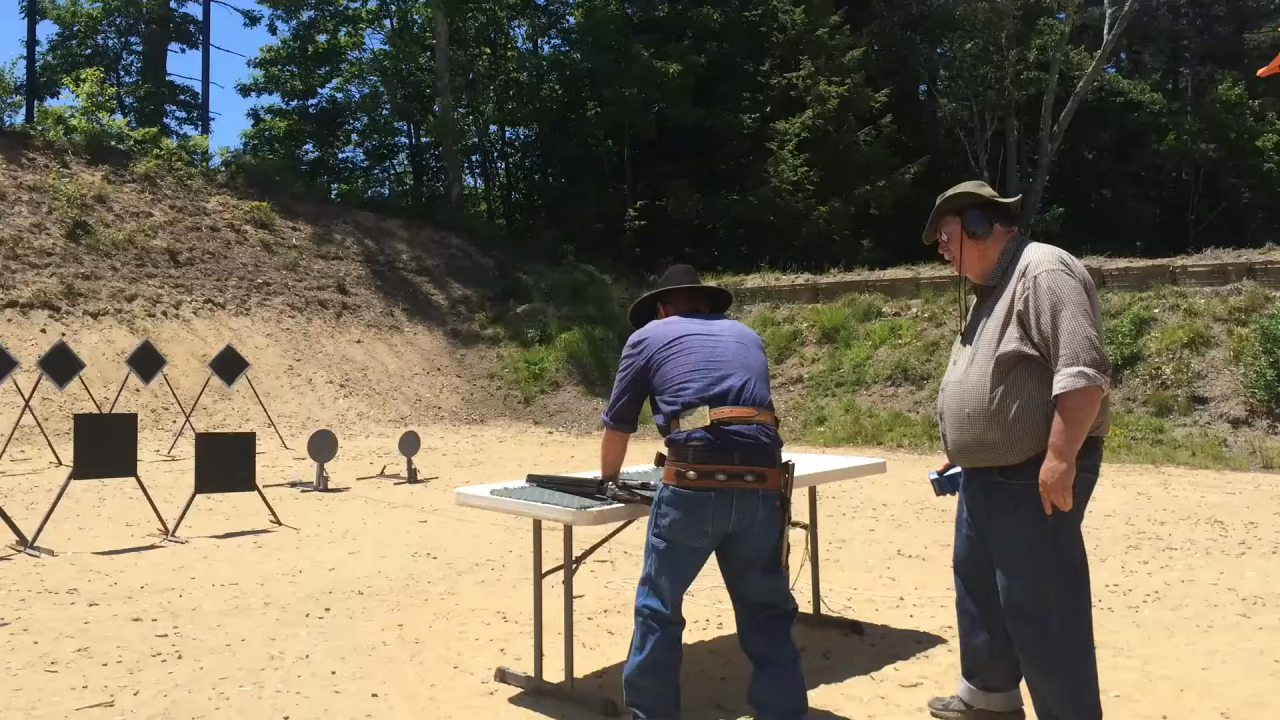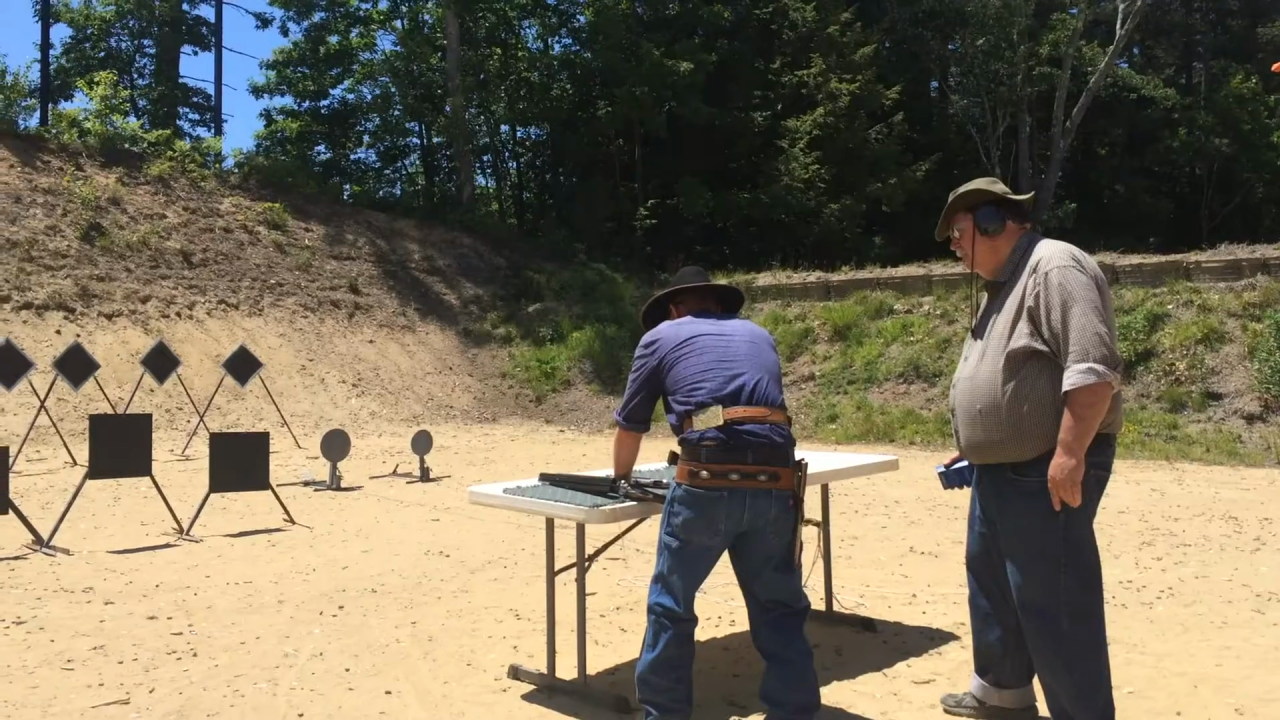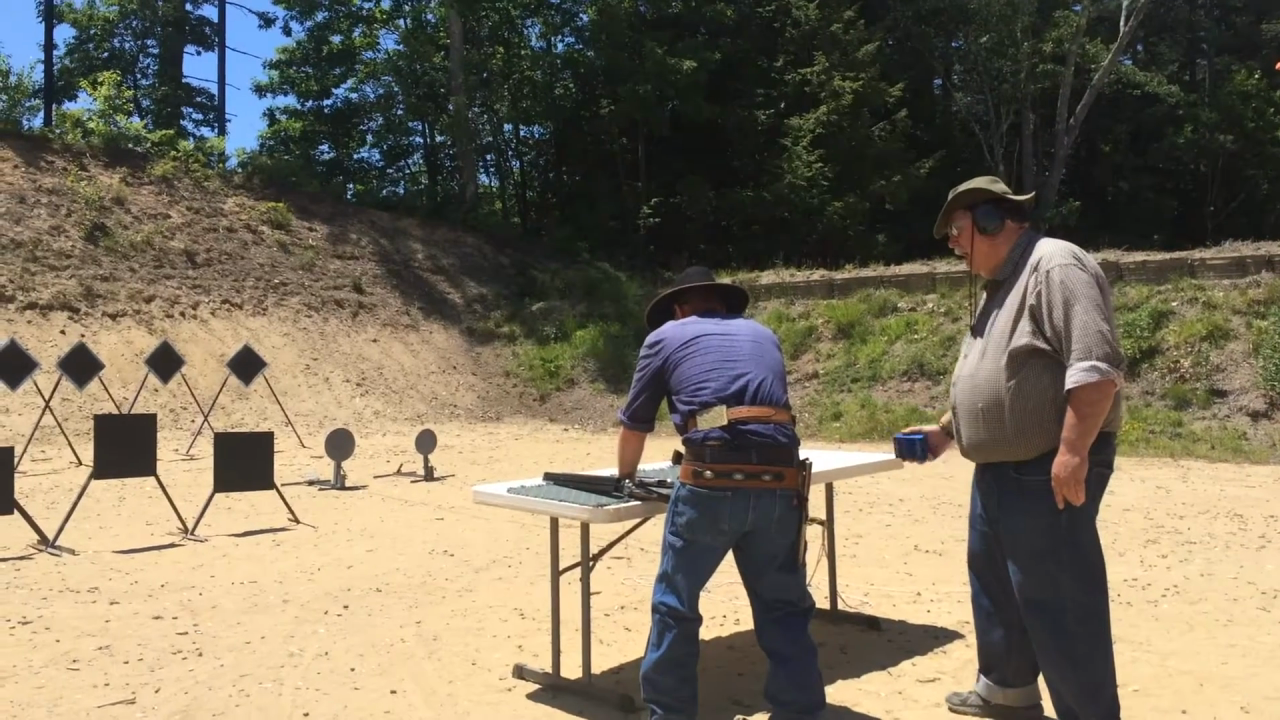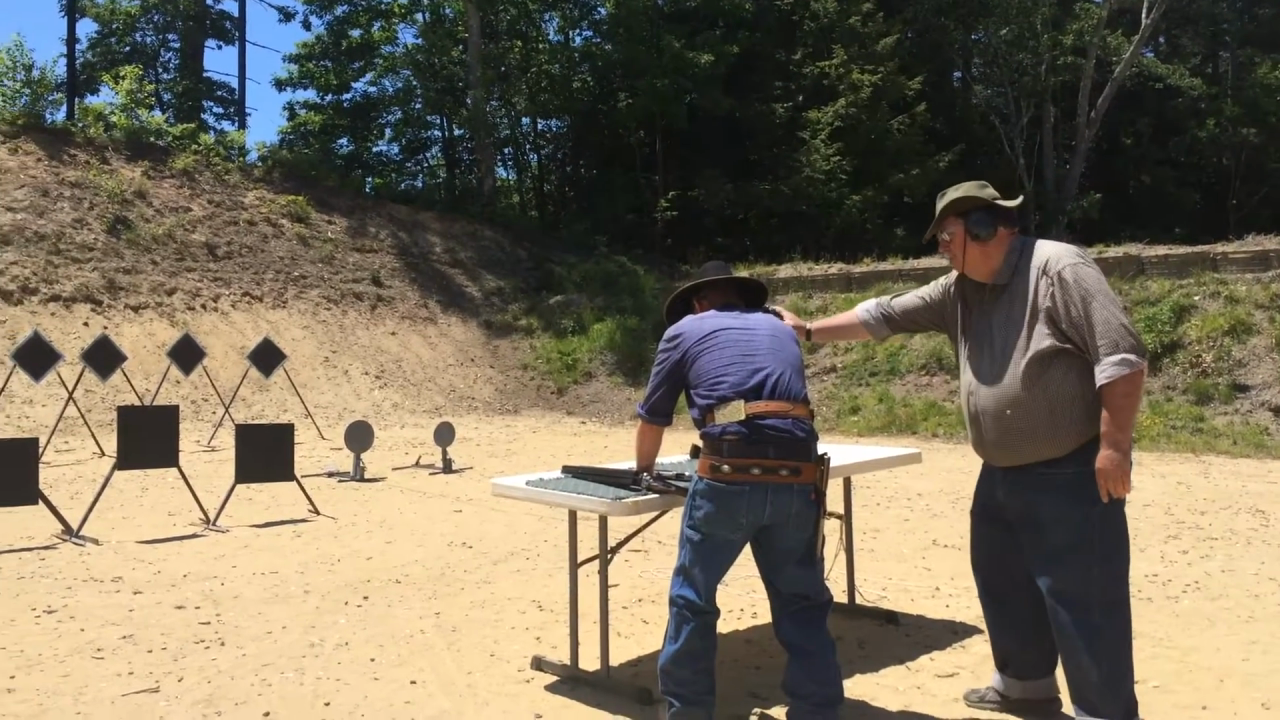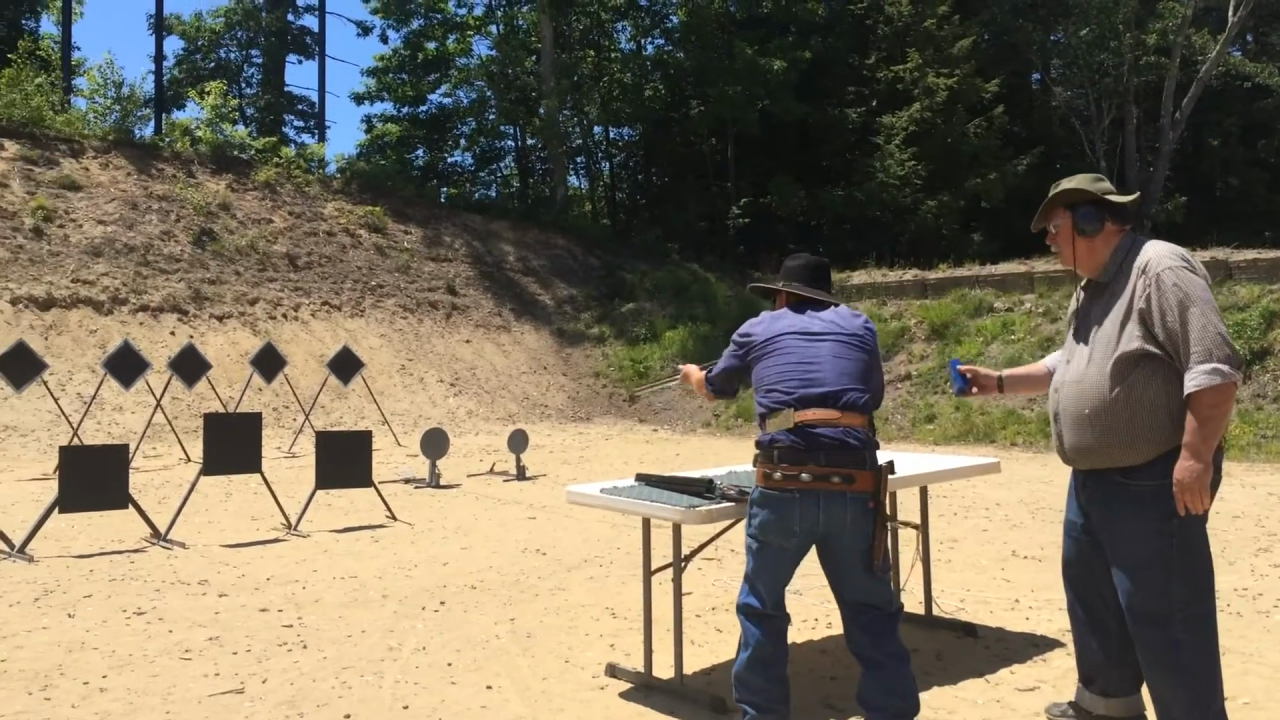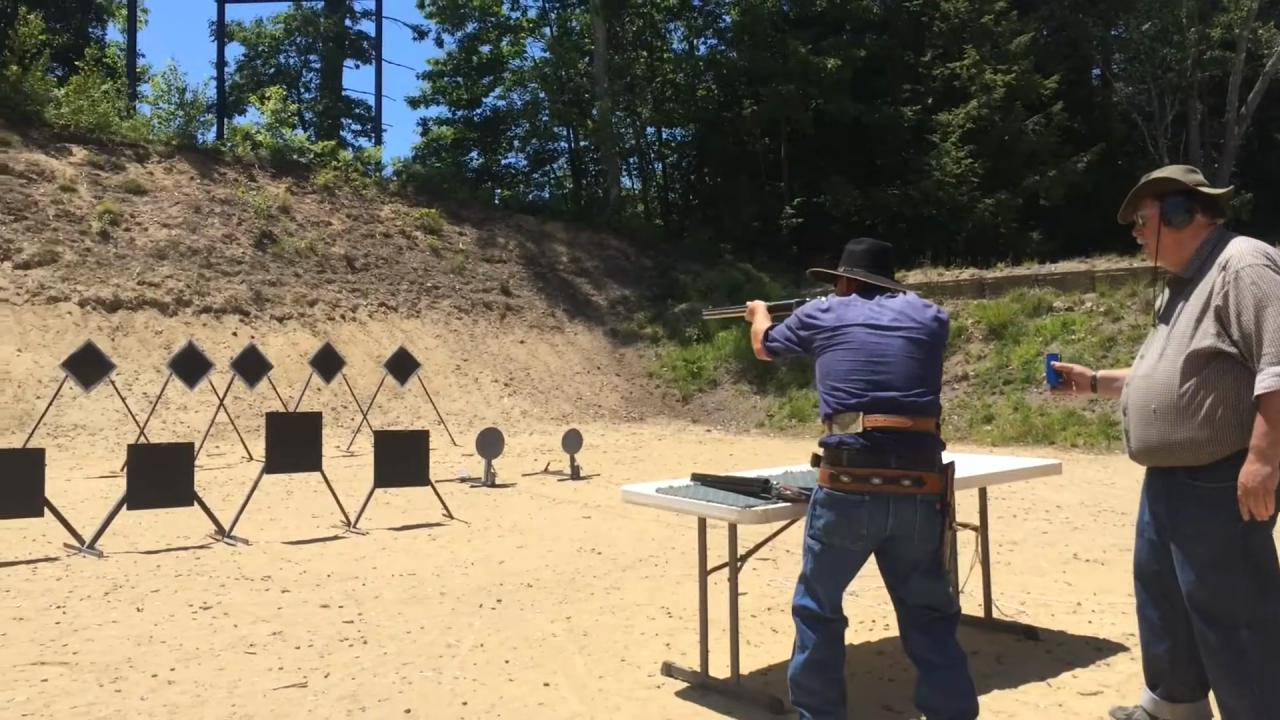
dt=0.7s
person 1, frame 1
left shoulder: (1045, 272)
right shoulder: (992, 288)
left elbow: (1083, 372)
left wrist: (1060, 459)
right wrist: (963, 454)
left hip: (1036, 475)
right hip: (987, 474)
left knee: (1040, 605)
right knee: (978, 585)
person 1, frame 2
left shoulder: (1055, 268)
right shoulder: (1004, 283)
left elbow: (1093, 368)
left wrist: (1069, 455)
right wrist: (975, 448)
left hip: (1048, 469)
right hip: (999, 469)
left knee: (1052, 601)
right knee: (991, 581)
person 1, frame 3
left shoulder: (1056, 267)
right shoulder: (998, 285)
left elbow: (1096, 365)
left wrist: (1072, 453)
right wrist: (944, 428)
left hip: (1048, 472)
right hip: (997, 470)
left knee: (1057, 597)
right knee: (994, 583)
person 1, frame 4
left shoulder: (1060, 268)
right shoulder: (961, 289)
left elbow: (1122, 357)
right elbow: (886, 315)
left wrist: (1113, 446)
right wrist: (810, 330)
left hip: (1071, 470)
right hip: (1004, 471)
left knee: (1079, 593)
right knee: (1002, 580)
person 1, frame 5
left shoulder: (1161, 269)
right shoulder: (1091, 289)
left elbow: (1214, 368)
left wrist: (1196, 457)
right wrist: (1000, 380)
left hip: (1153, 481)
right hip: (1095, 480)
left knee: (1162, 608)
right knee: (1091, 593)
person 1, frame 6
right shoulder: (1181, 284)
right wrist: (1093, 381)
left hip: (1220, 483)
right hip: (1170, 480)
left knee: (1228, 613)
right knee: (1162, 594)
person 2, frame 1
left shoulder: (649, 336)
right shoulder: (747, 336)
left elbow: (617, 425)
left wrist: (608, 480)
left hip: (694, 485)
right hip: (761, 484)
left knee: (658, 610)
right knee: (767, 612)
person 2, frame 2
left shoulder: (660, 337)
right shoulder: (759, 336)
left elbow: (629, 425)
left wrist: (621, 478)
left hip: (706, 484)
right hip: (774, 484)
left knee: (670, 607)
right knee: (780, 610)
person 2, frame 3
left shoulder: (665, 337)
right shoulder: (763, 335)
left elbow: (634, 424)
left wrist: (625, 477)
left hip: (711, 482)
right hip: (779, 482)
left knee: (674, 606)
right knee: (784, 609)
person 2, frame 4
left shoulder: (684, 331)
right shoulder: (780, 328)
left elbow: (652, 417)
left wrist: (643, 469)
left hip: (728, 476)
right hip: (796, 475)
left knee: (692, 598)
right knee: (802, 602)
person 2, frame 5
left shoulder: (757, 330)
right shoulder: (860, 327)
left elbow: (715, 388)
left wrist: (693, 376)
left hip: (784, 483)
right hip: (854, 483)
left knee: (762, 608)
right knee: (871, 611)
person 2, frame 6
left shoulder: (823, 314)
right shoulder: (930, 317)
left elbow: (765, 346)
left wrist: (759, 314)
left hip: (848, 487)
right hip: (920, 486)
left knee: (818, 610)
right knee: (929, 615)
